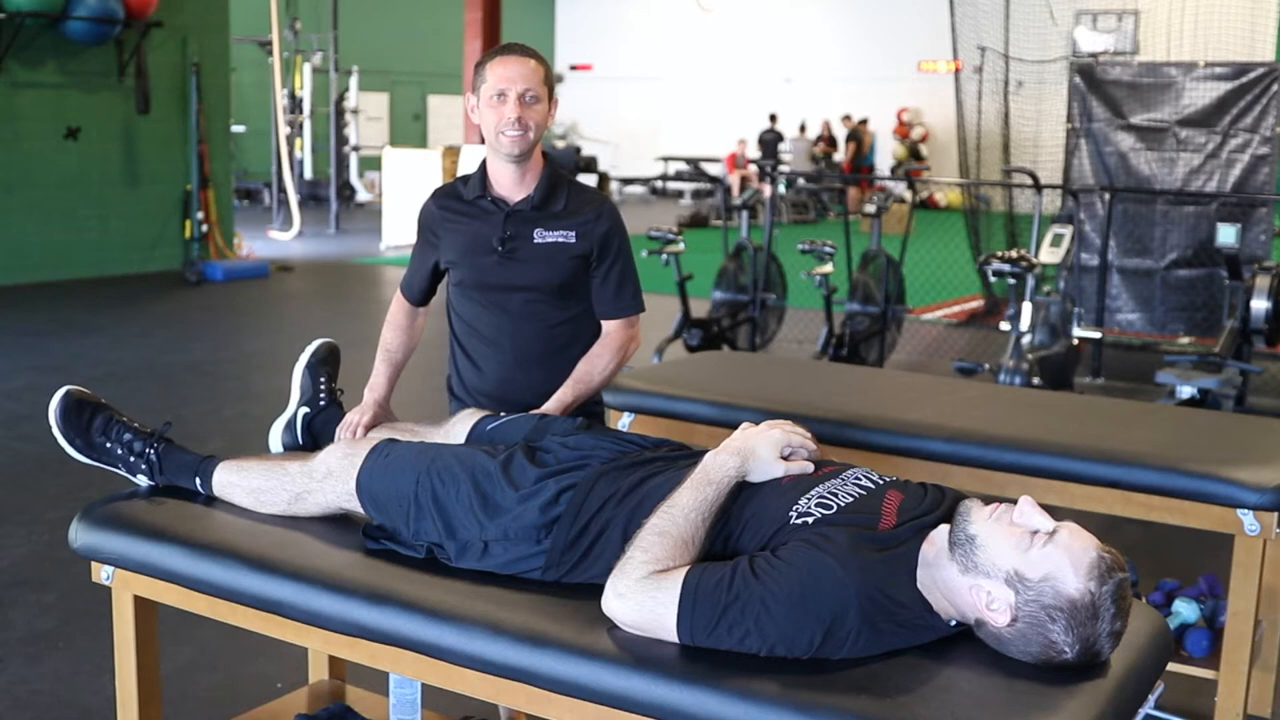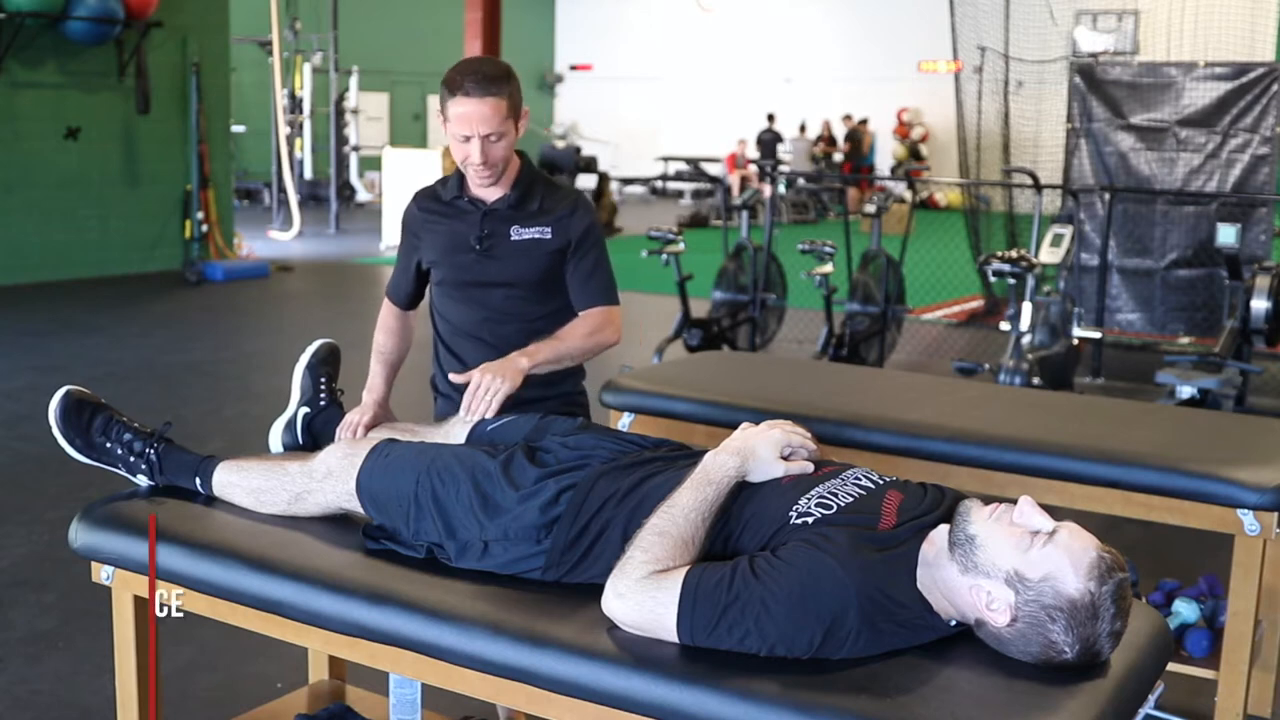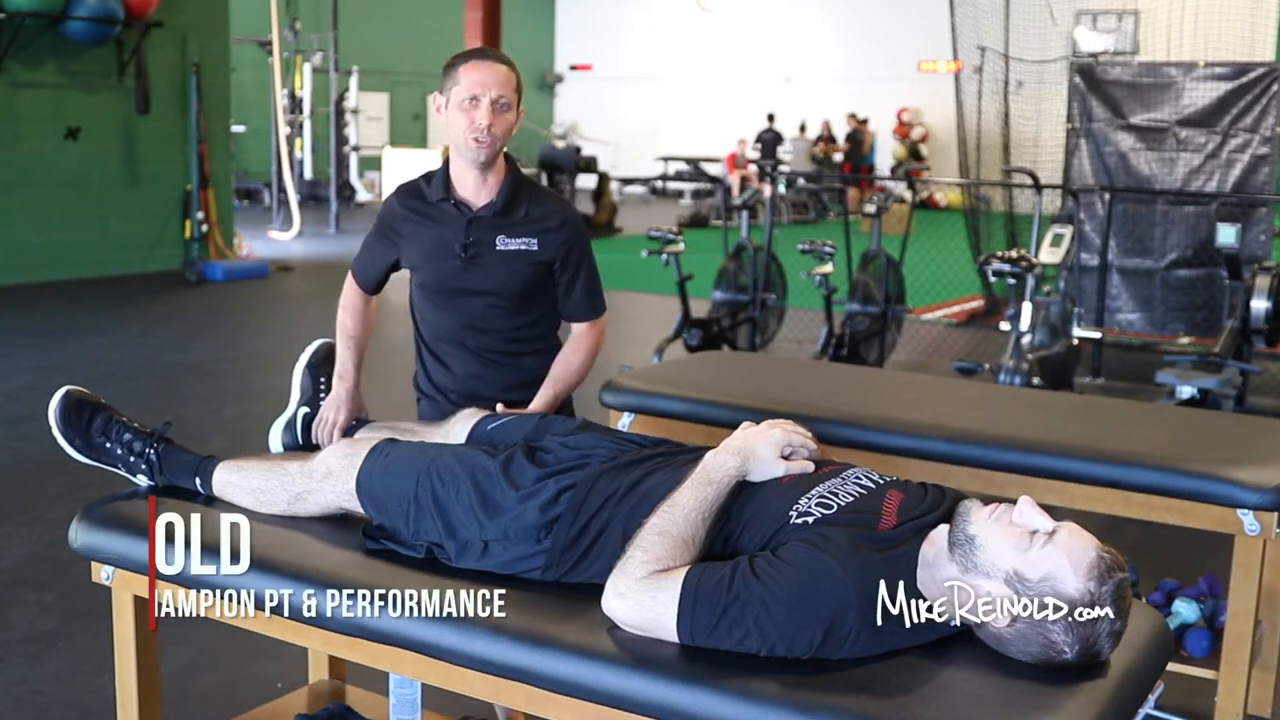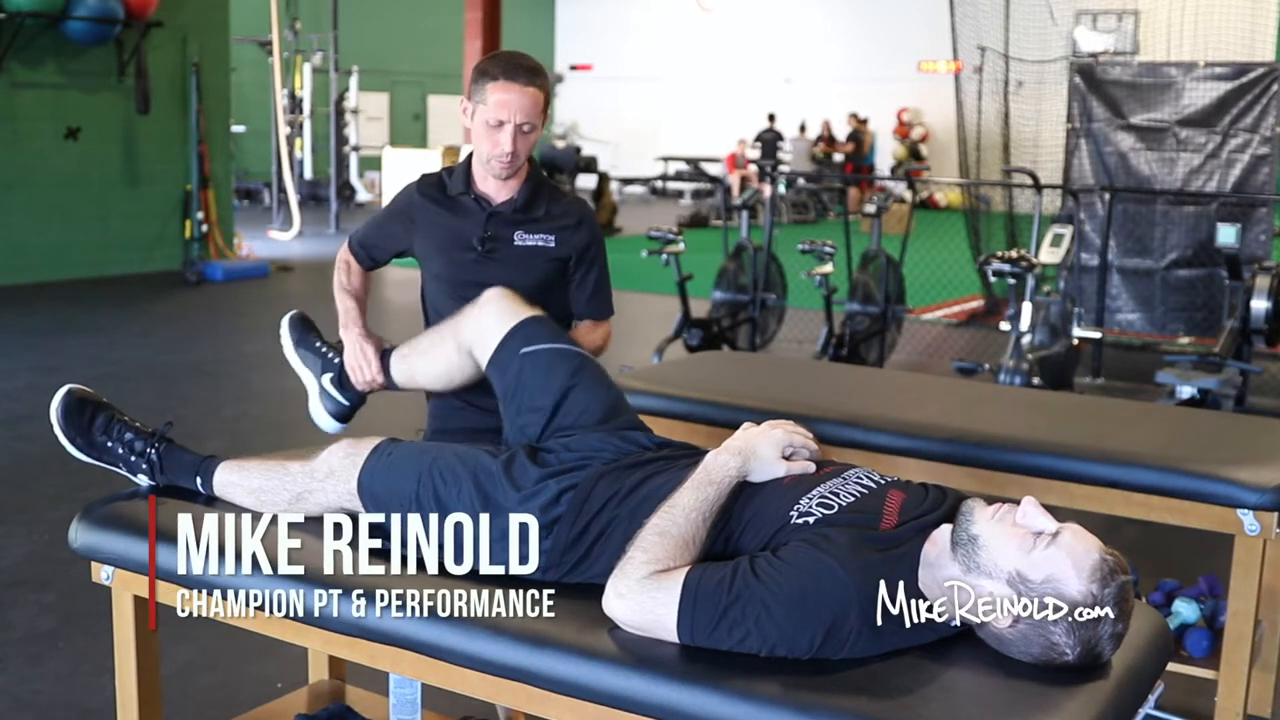
dt=0.7s
person 1, frame 1
left shoulder: (836, 595)
right shoulder: (937, 519)
left elbow: (632, 597)
left wrist: (733, 456)
right wrist: (751, 455)
left hip: (565, 513)
right hip: (645, 451)
left knee: (345, 472)
right knee: (469, 419)
left ankle: (172, 468)
right ankle: (345, 424)
person 1, frame 2
left shoulder: (839, 594)
right shoulder: (941, 517)
left elbow: (632, 597)
left wrist: (732, 456)
right wrist: (752, 453)
left hip: (568, 515)
right hip: (643, 452)
left knee: (343, 472)
right knee: (470, 421)
left ankle: (174, 469)
right ankle: (343, 427)
person 1, frame 3
left shoulder: (836, 597)
right shoulder: (939, 512)
left elbow: (634, 597)
left wrist: (730, 456)
right wrist: (761, 452)
left hip: (566, 513)
right hip: (645, 454)
left knee: (346, 469)
right knee: (465, 420)
left ankle: (171, 469)
right ankle: (343, 427)
person 1, frame 4
left shoulder: (838, 598)
right shoulder: (942, 518)
left elbow: (635, 598)
left wrist: (730, 458)
right wrist: (788, 452)
left hip: (569, 511)
right hip: (637, 452)
left knee: (341, 471)
right knee: (493, 308)
left ankle: (172, 468)
right ankle: (357, 380)
person 2, frame 1
left shoulder: (593, 215)
right shoulder: (444, 209)
left elbow: (622, 332)
right elbow: (410, 304)
left wrist: (553, 412)
right wrist: (375, 397)
person 2, frame 2
left shoulder: (567, 212)
right shoulder: (425, 211)
left elbow: (604, 325)
right elbow: (398, 307)
left wrist: (519, 362)
right wrist: (375, 397)
right hip: (455, 420)
person 2, frame 3
left shoulder: (554, 219)
right shoulder: (406, 208)
left elbow: (587, 328)
right elbow: (359, 288)
left wrist: (539, 411)
right wrist: (344, 388)
right hip: (441, 420)
person 2, frame 4
left shoulder: (573, 219)
right shoulder: (424, 201)
left elbow: (596, 327)
right elbow: (351, 258)
right wrist: (354, 333)
right hip: (453, 423)
